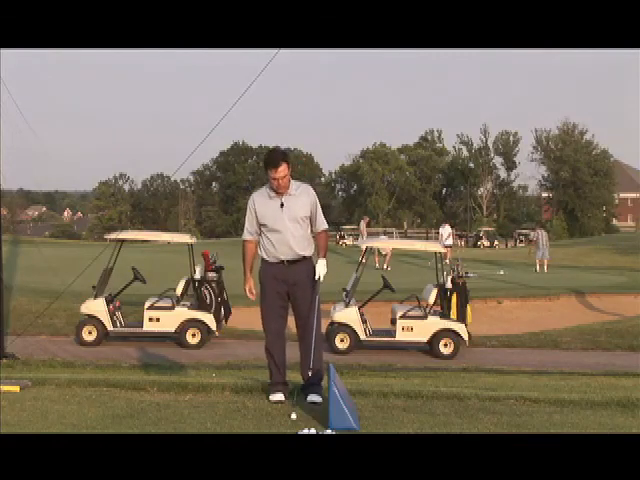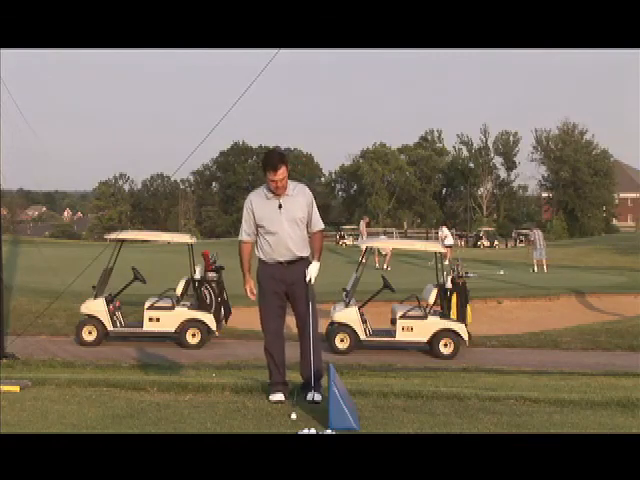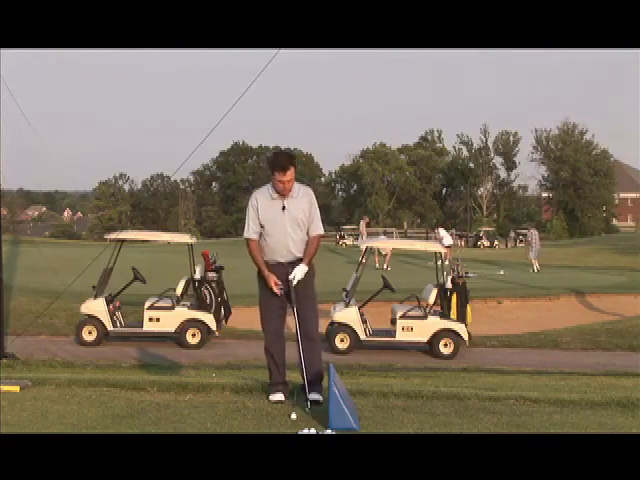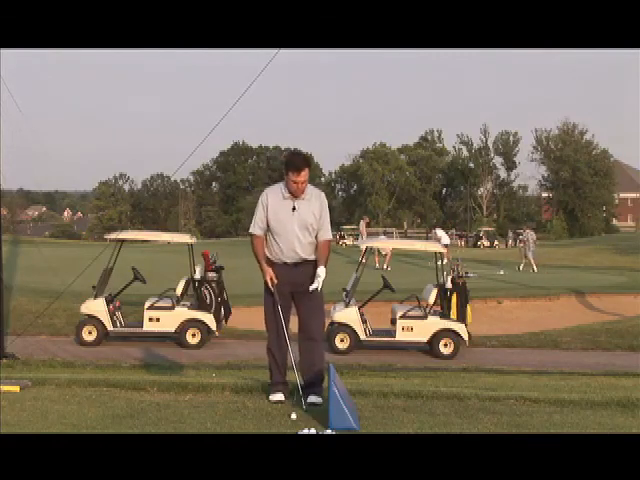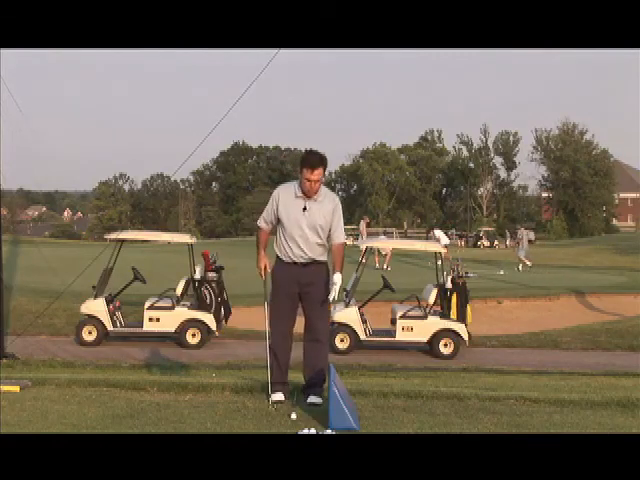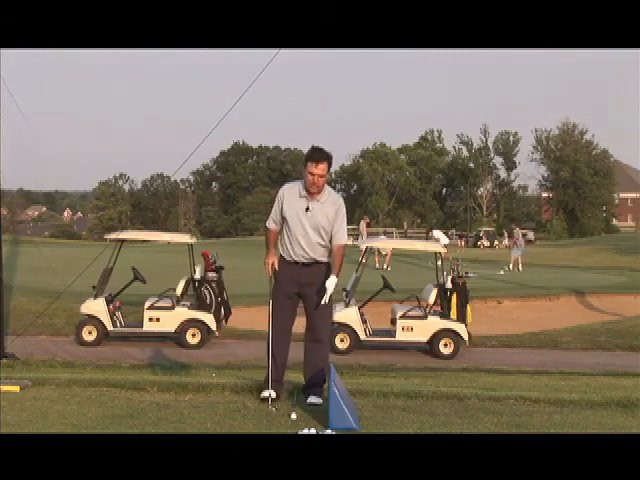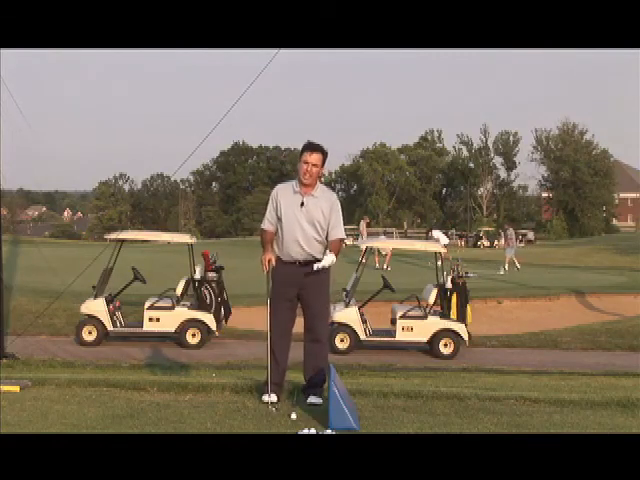
dt=0.3s
person 1, frame 1
left shoulder: (307, 193)
right shoulder: (256, 200)
left elbow: (320, 229)
right elbow: (250, 239)
left wrist: (322, 259)
right wrist: (247, 275)
left hip: (303, 268)
right hip: (271, 270)
left knee: (310, 328)
right knee: (273, 330)
left ankle: (312, 385)
right ankle: (278, 385)
person 1, frame 2
left shoulder: (303, 193)
right shoulder: (253, 200)
left elbow: (316, 230)
right elbow: (246, 240)
left wrist: (315, 261)
right wrist: (246, 276)
left hip: (300, 268)
right hip: (269, 271)
left knee: (309, 326)
right knee: (272, 330)
left ankle: (312, 383)
right ankle: (277, 385)
person 1, frame 3
left shoulder: (307, 195)
right shoulder: (258, 198)
left elbow: (315, 234)
right elbow: (252, 238)
left wrist: (304, 264)
right wrist: (266, 273)
left hip: (300, 270)
right hip: (271, 271)
left knee: (308, 328)
right knee: (272, 331)
left ankle: (313, 385)
right ankle: (278, 385)
person 1, frame 4
left shoulder: (319, 198)
right shoulder: (269, 196)
left elbow: (324, 238)
right elbow: (257, 234)
left wrist: (321, 267)
right wrist: (264, 266)
left hip: (308, 272)
right hip: (276, 270)
left knee: (313, 330)
right knee: (276, 331)
left ankle: (313, 387)
right ankle: (278, 385)
person 1, frame 5
left shoulder: (332, 202)
right shoulder: (281, 193)
left elbow: (337, 241)
right elbow: (265, 225)
left wrist: (337, 273)
right wrist: (261, 253)
left hip: (316, 271)
right hip: (285, 269)
left knee: (318, 331)
right knee: (280, 329)
left ankle: (314, 388)
right ankle: (278, 386)
person 1, frame 6
left shoulder: (336, 202)
right shoulder: (286, 192)
left elbow: (339, 243)
right elbow: (273, 225)
left wrist: (334, 276)
right wrist: (271, 251)
left hip: (318, 272)
right hip: (287, 268)
left knee: (319, 332)
right knee: (279, 328)
left ankle: (314, 388)
right ankle: (273, 383)
person 1, frame 7
left shoulder: (330, 198)
right shoulder: (280, 192)
left elbow: (336, 236)
right elbow: (268, 227)
left wrist: (332, 254)
right wrist: (267, 249)
left hip: (315, 271)
right hip: (284, 269)
left knee: (317, 331)
right knee: (279, 329)
left ankle: (314, 388)
right ankle: (274, 386)
